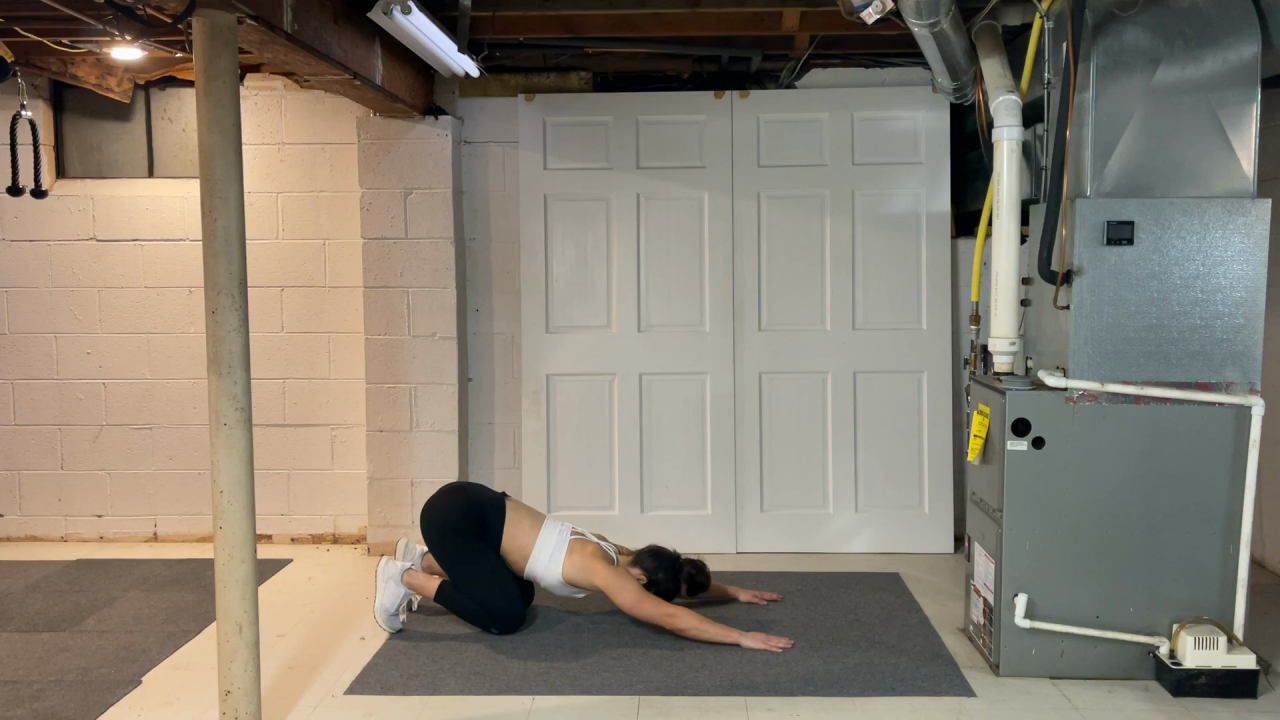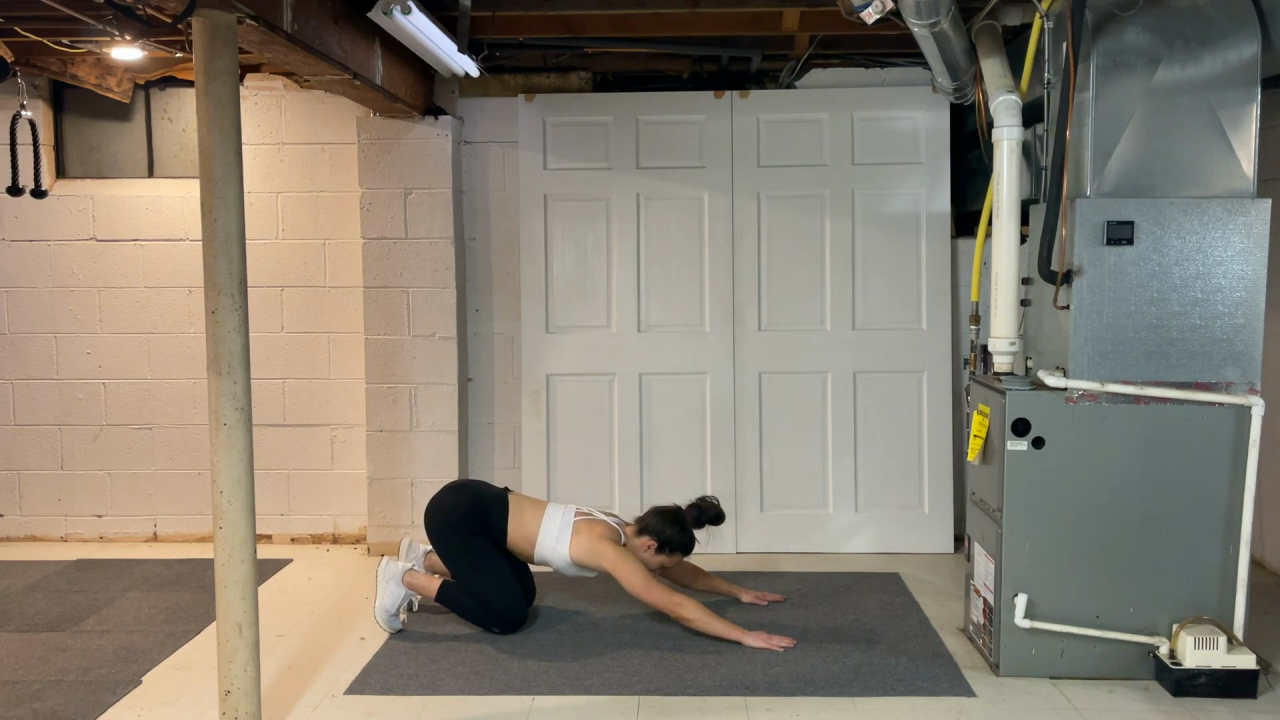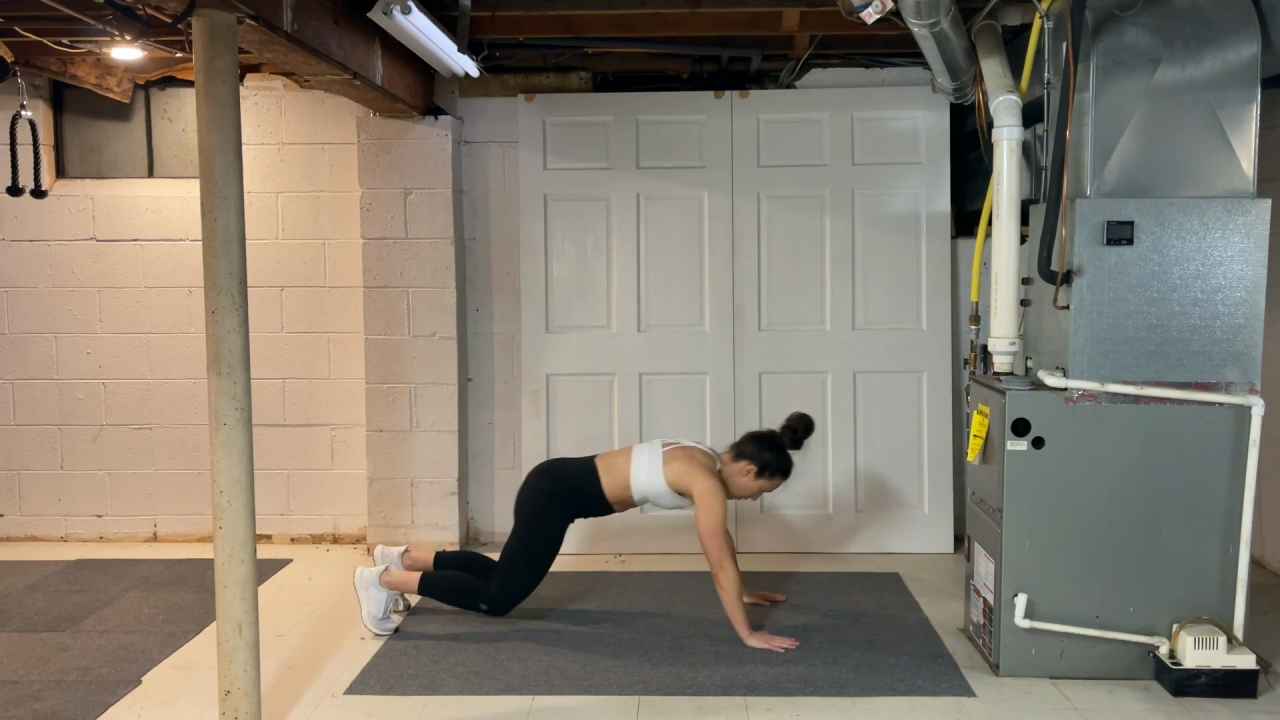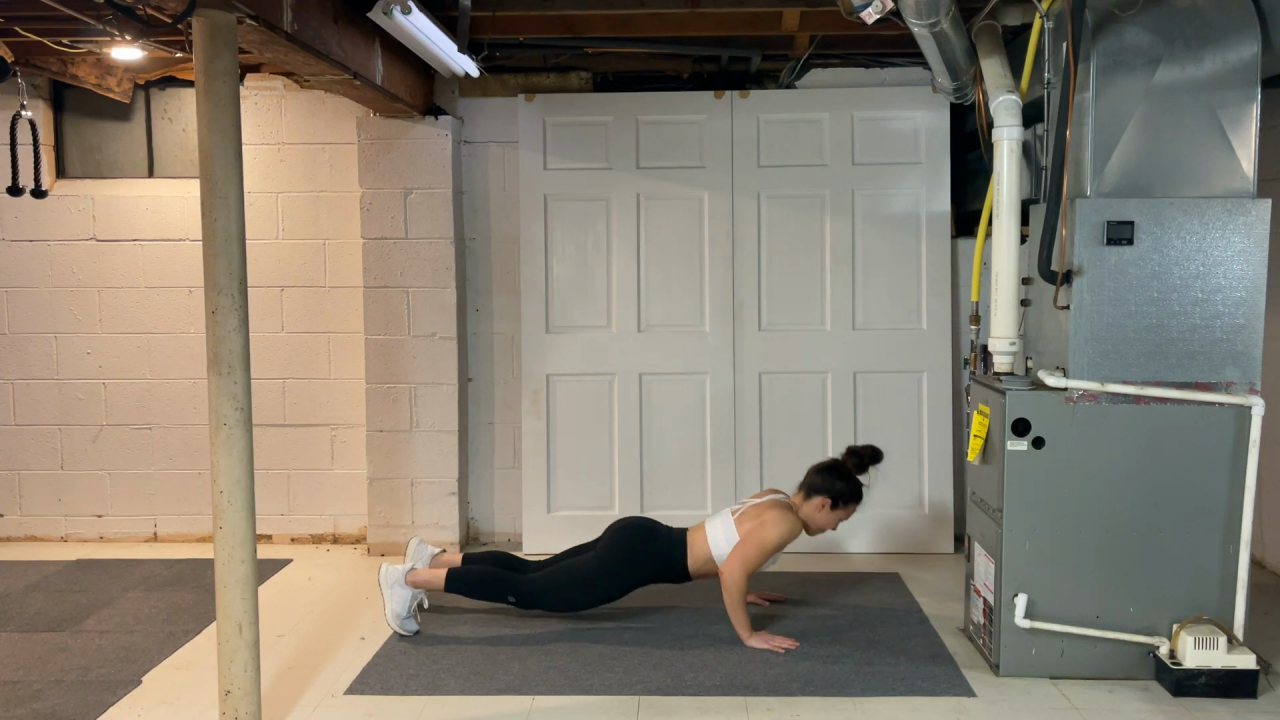
dt=1s
person 1, frame 1
left shoulder: (616, 555)
right shoulder: (606, 572)
left elbow: (680, 583)
right elbow: (672, 618)
left wrist: (737, 592)
right wrist: (743, 637)
left hip: (476, 508)
right hip: (455, 514)
left knee: (521, 596)
right knee: (505, 617)
left ankle: (423, 559)
right ankle: (404, 577)
person 1, frame 2
left shoulder: (623, 532)
right shoulder: (611, 549)
left elbow: (684, 573)
right elbow: (675, 606)
left wrist: (741, 592)
right wrist: (745, 636)
left hip: (477, 505)
right hip: (457, 513)
left knee: (522, 595)
right knee: (508, 617)
left ankle: (427, 559)
right ankle: (405, 579)
person 1, frame 3
left shoulder: (709, 464)
right shoulder: (708, 481)
left elbow: (718, 539)
right elbow: (722, 564)
left wrist: (743, 593)
right wrist: (747, 634)
left hip: (565, 483)
right hip: (557, 491)
left knee: (501, 574)
right knee: (497, 596)
left ankle: (398, 557)
right ankle: (381, 583)
person 1, frame 4
left shoulder: (773, 500)
right shoulder: (784, 521)
right elbow: (730, 575)
left wrist: (746, 593)
right wrist: (748, 635)
left hip: (639, 538)
right hip: (641, 557)
left knee: (534, 570)
right knee: (529, 593)
left ankle: (436, 559)
right ankle: (410, 580)
